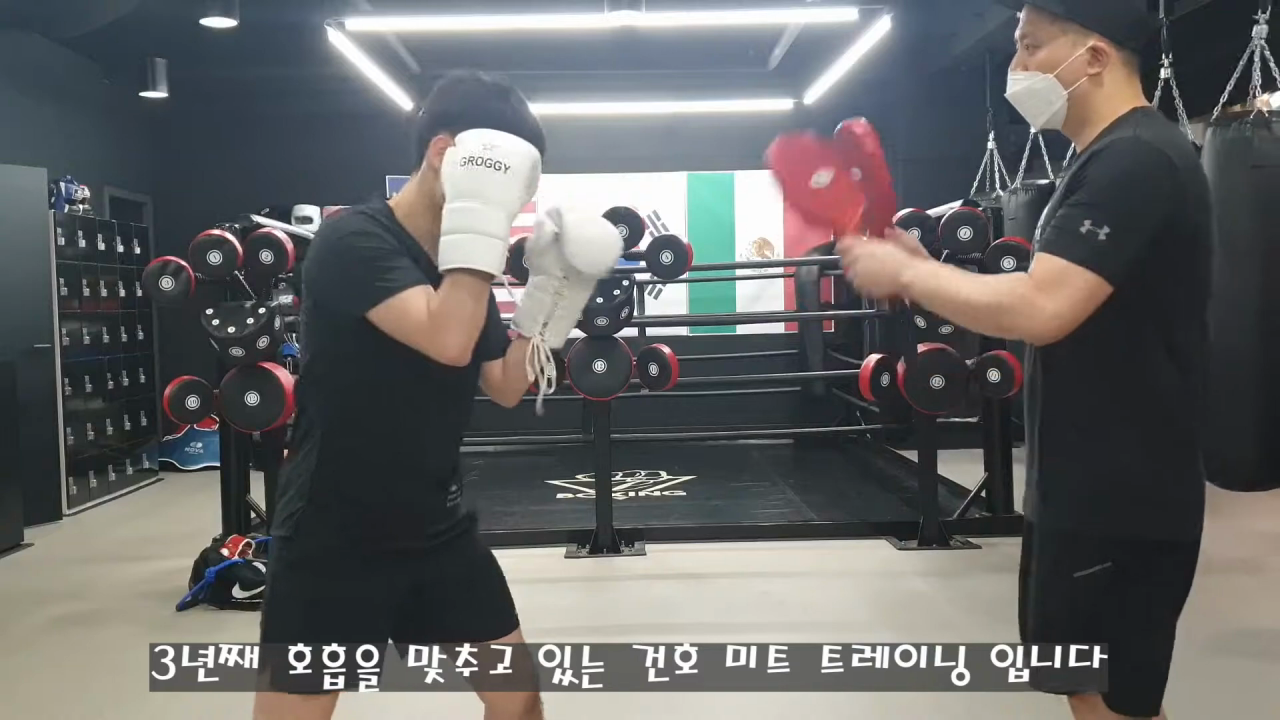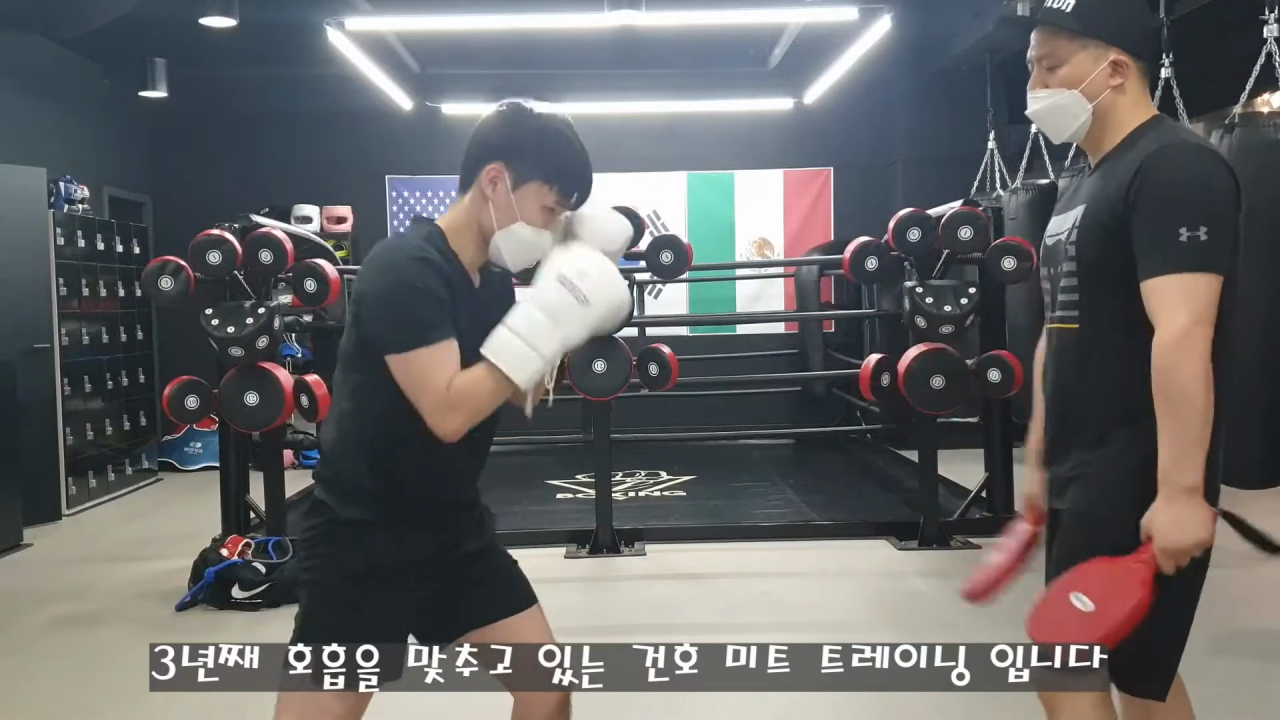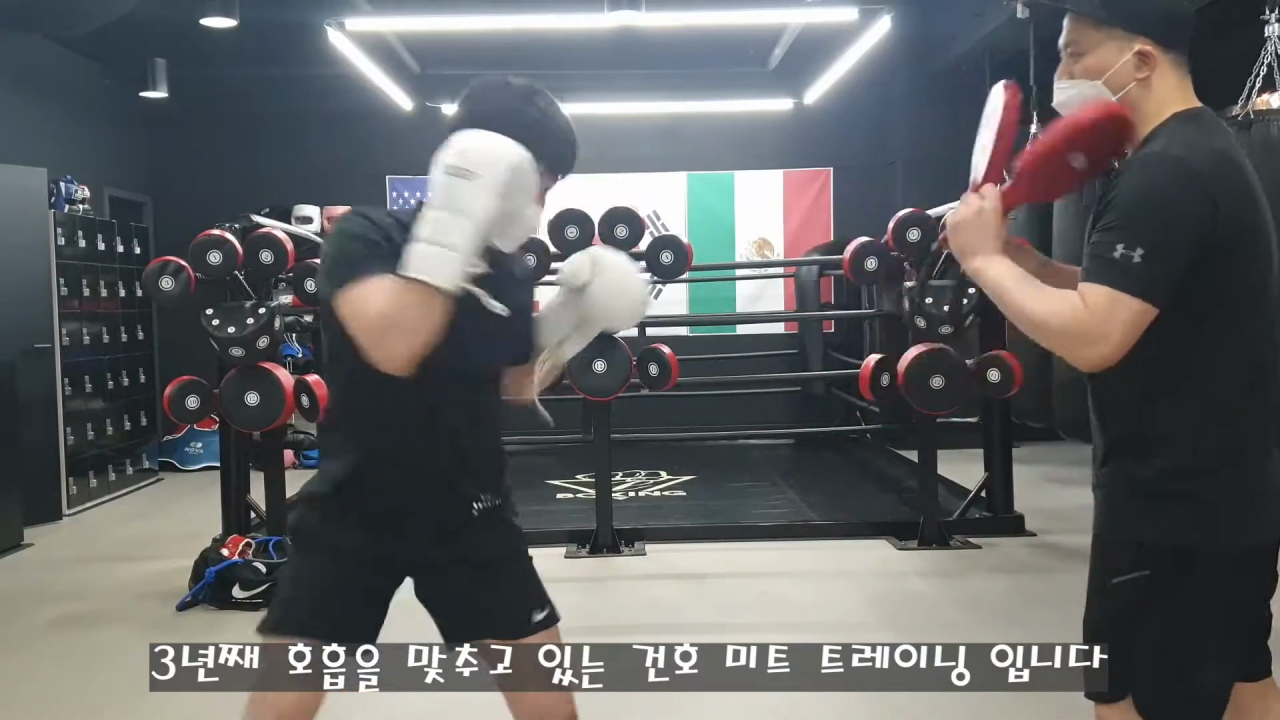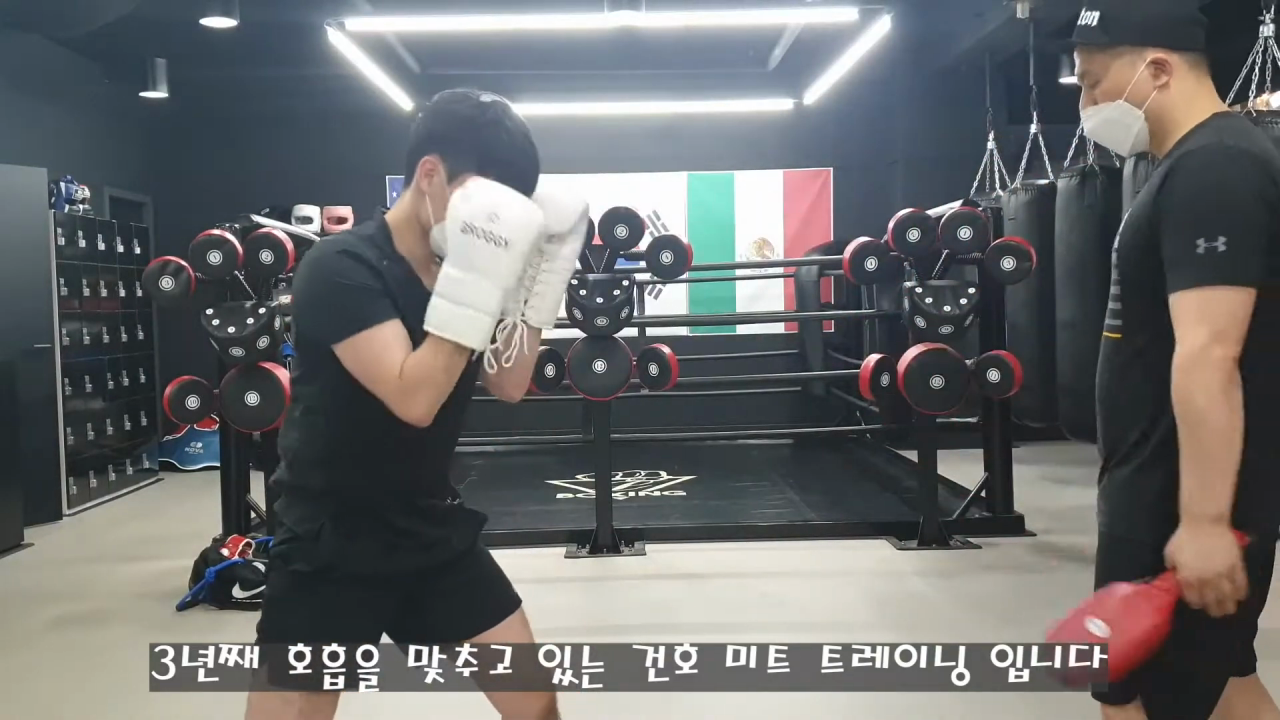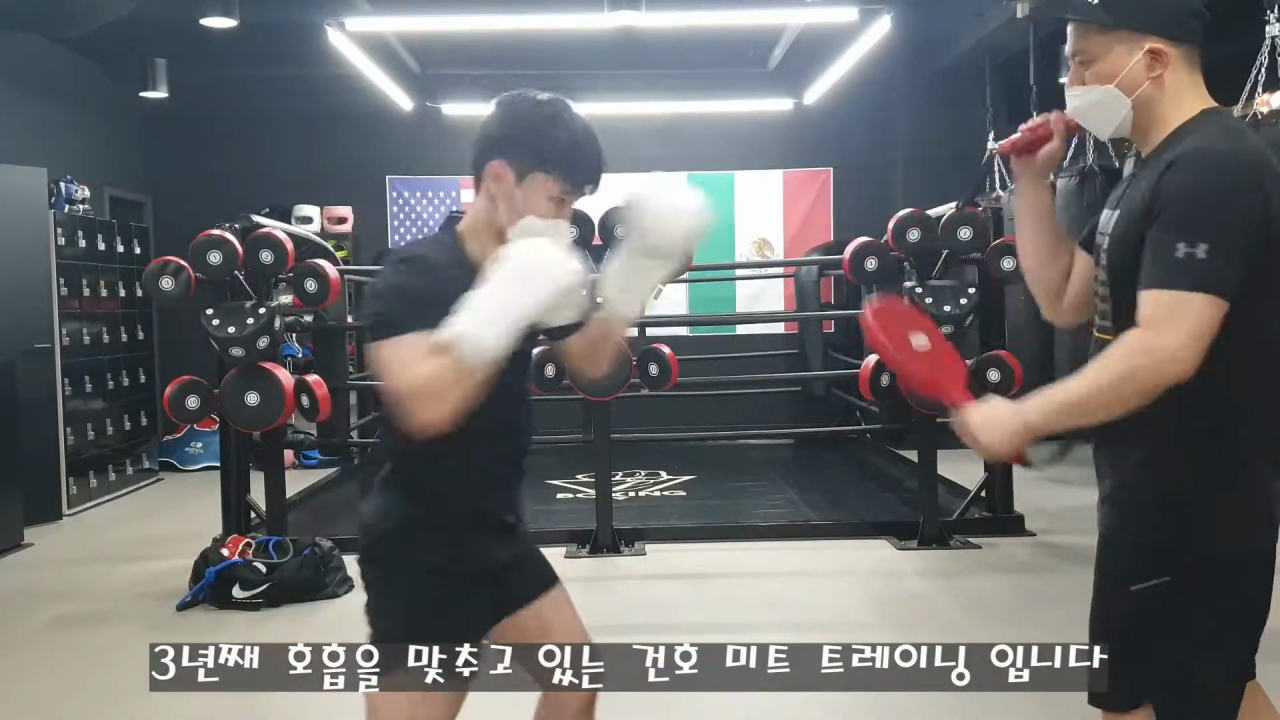
dt=1s
person 1, frame 1
left shoulder: (1134, 161)
right shoulder: (1110, 161)
left elbow: (1041, 310)
right elbow: (1055, 302)
left wrist: (899, 276)
right wrist: (930, 272)
left hip: (1121, 489)
right hip: (1088, 480)
person 1, frame 2
left shoulder: (1175, 170)
right shoulder: (1087, 183)
left elbow: (1182, 336)
left wrist: (1181, 491)
right wrist: (1036, 461)
left hip: (1139, 486)
right hip: (1087, 478)
person 1, frame 3
left shoulder: (1166, 173)
right shoulder: (1191, 157)
left elbow: (1093, 337)
right elbow: (1115, 301)
left wrist: (982, 258)
right wrist: (1014, 255)
left hip: (1176, 497)
right hip: (1219, 488)
person 1, frame 4
left shoulder: (1209, 168)
right shoulder: (1199, 166)
left elbow: (1208, 354)
left wrist: (1203, 521)
left hip: (1179, 509)
right hip: (1167, 496)
person 1, frame 5
left shoulder: (1207, 169)
right shoulder: (1159, 169)
left elbow: (1166, 349)
right elbow: (1067, 301)
left wrist: (1021, 419)
right wrist: (1031, 188)
left hip: (1196, 500)
right hip: (1174, 490)
person 2, frame 1
left shoulder: (458, 256)
right shoulder: (351, 239)
left elbow: (506, 386)
right elbow: (448, 340)
left wrist: (557, 286)
right wrist: (482, 217)
left hip: (435, 528)
right hip: (333, 537)
person 2, frame 2
left shoulder: (487, 277)
right shoulder: (405, 270)
left elbow: (516, 385)
right elbow: (448, 413)
left wrist: (568, 286)
right wrist: (548, 324)
left hip: (452, 533)
right hip: (360, 545)
person 2, frame 3
left shoulder: (509, 271)
right shoulder: (365, 237)
right elbow: (393, 349)
left wrist: (572, 318)
right wrist: (455, 223)
left hip: (470, 526)
right hip: (352, 524)
person 2, frame 4
left shoulder: (456, 265)
right shoulder: (341, 267)
left elbow: (509, 384)
right elbow: (414, 399)
left wrist: (547, 270)
right wrist: (479, 273)
left hip: (435, 535)
right hip: (331, 551)
person 2, frame 5
left shoulder: (520, 263)
right shoulder: (405, 276)
left elbow: (591, 362)
right elbow: (430, 407)
left wrist: (645, 264)
right wrist: (504, 301)
left hip: (486, 527)
right hip: (419, 544)
